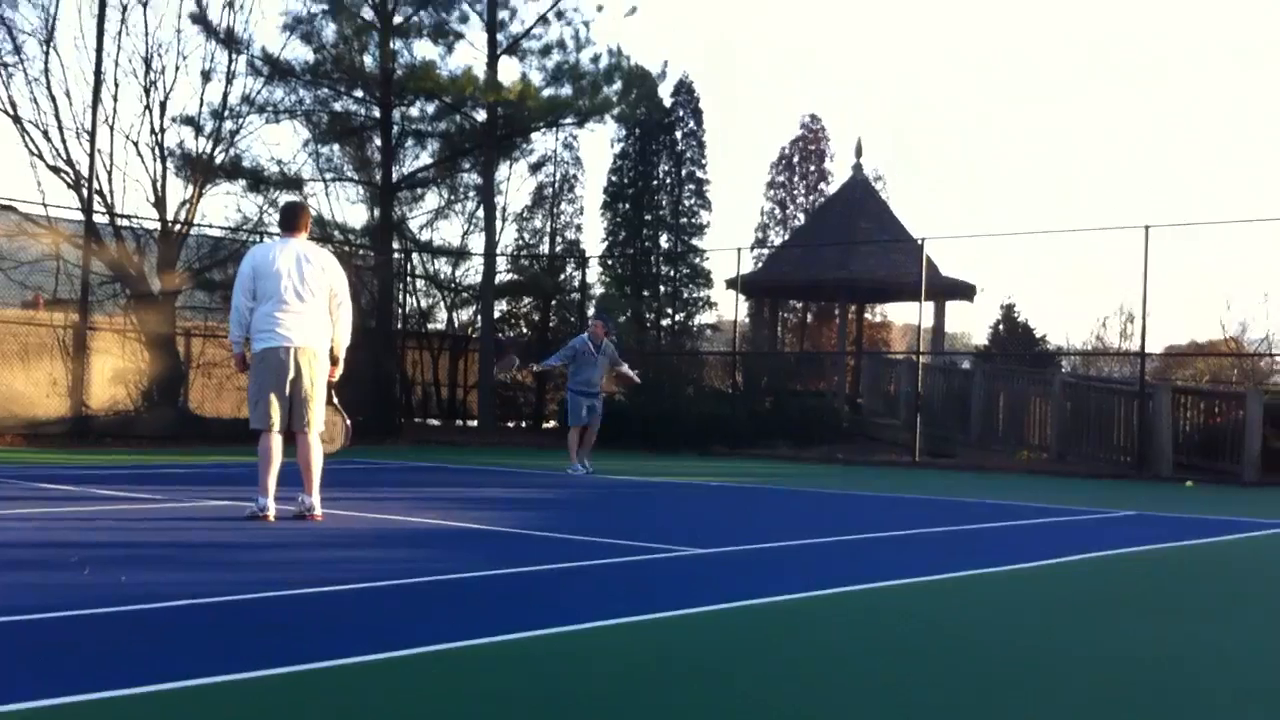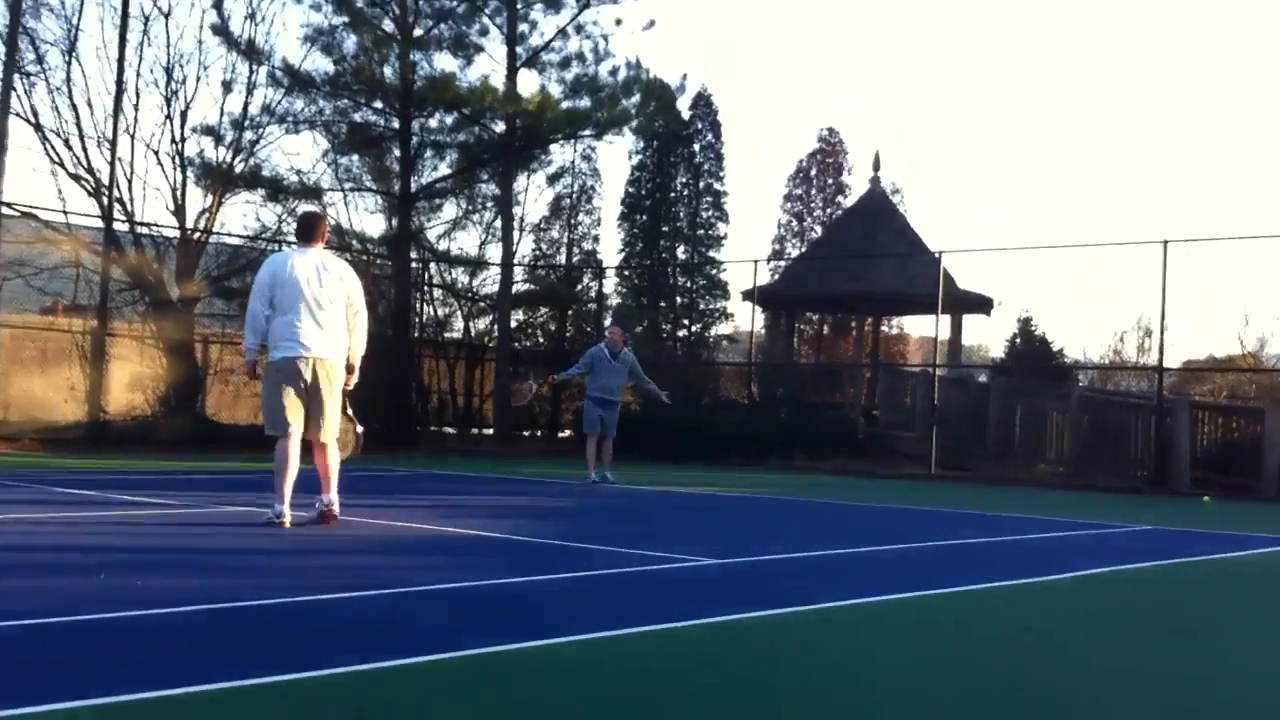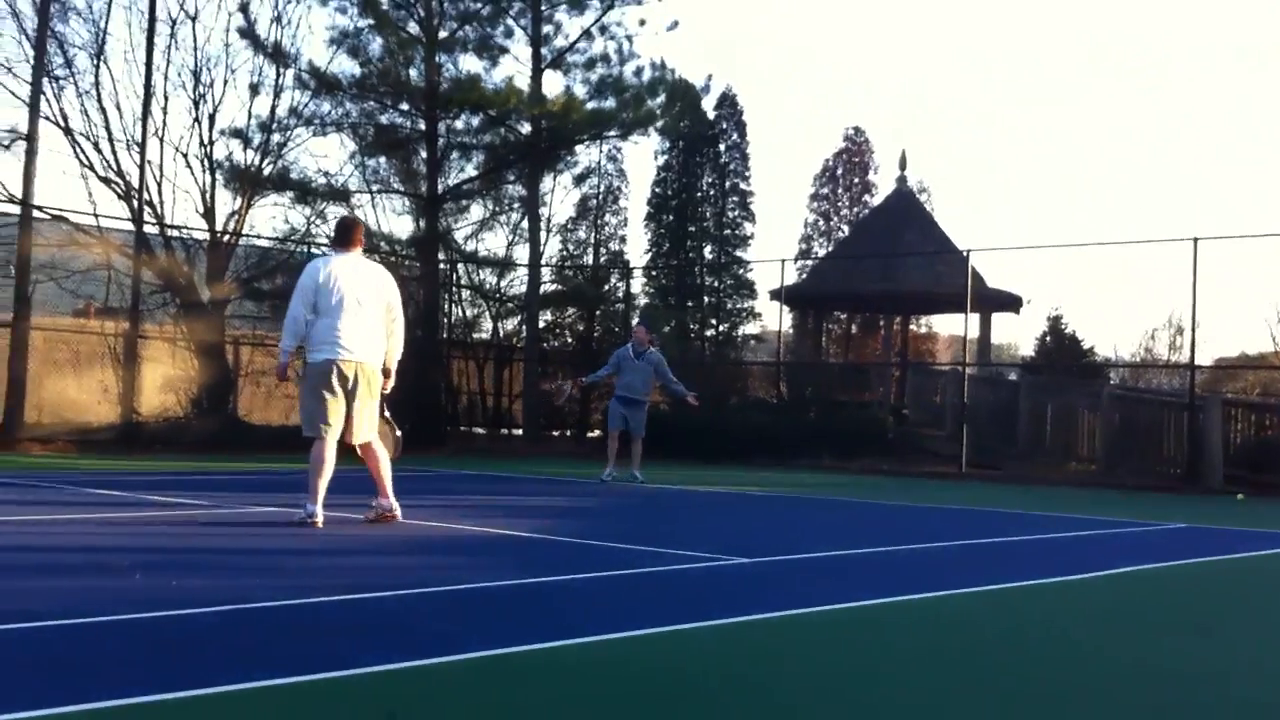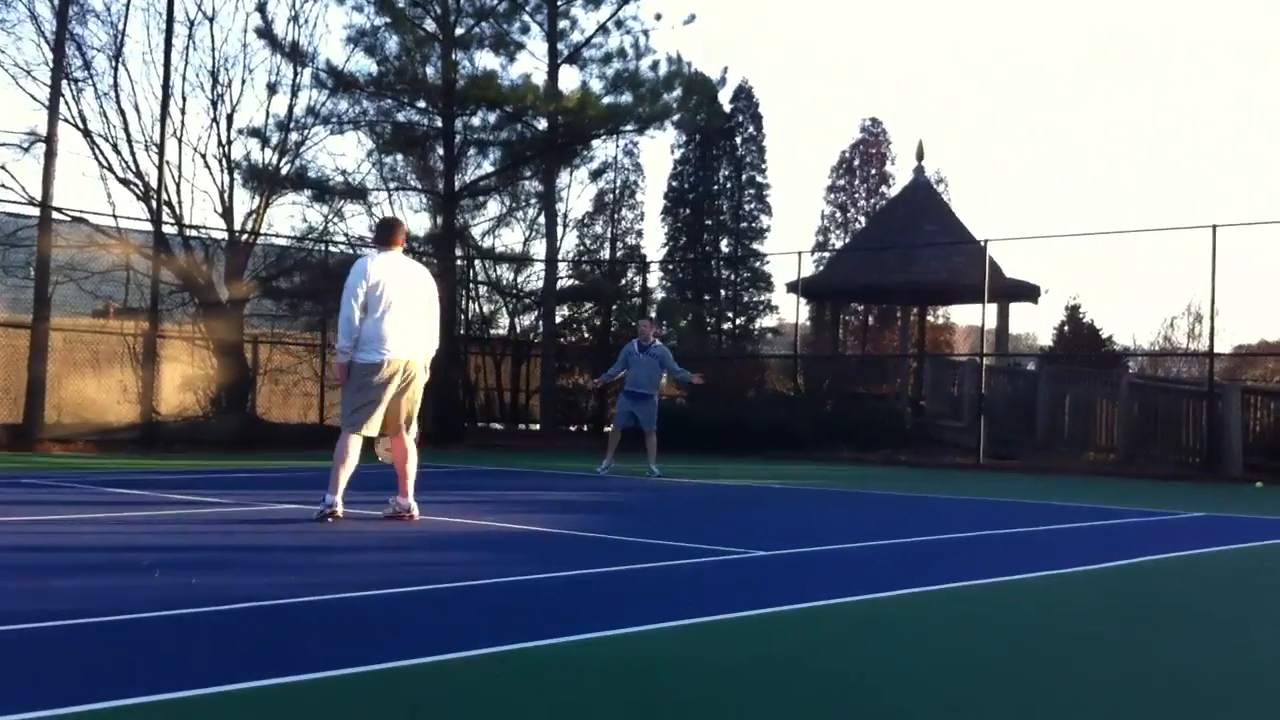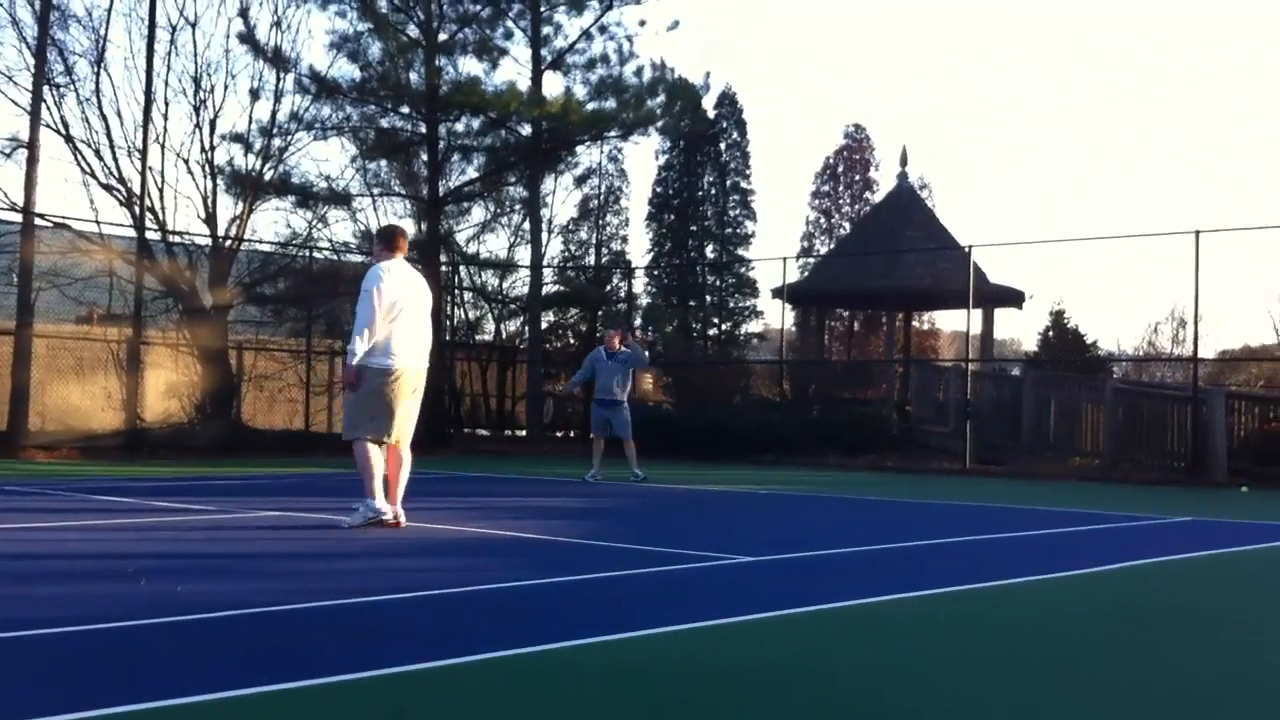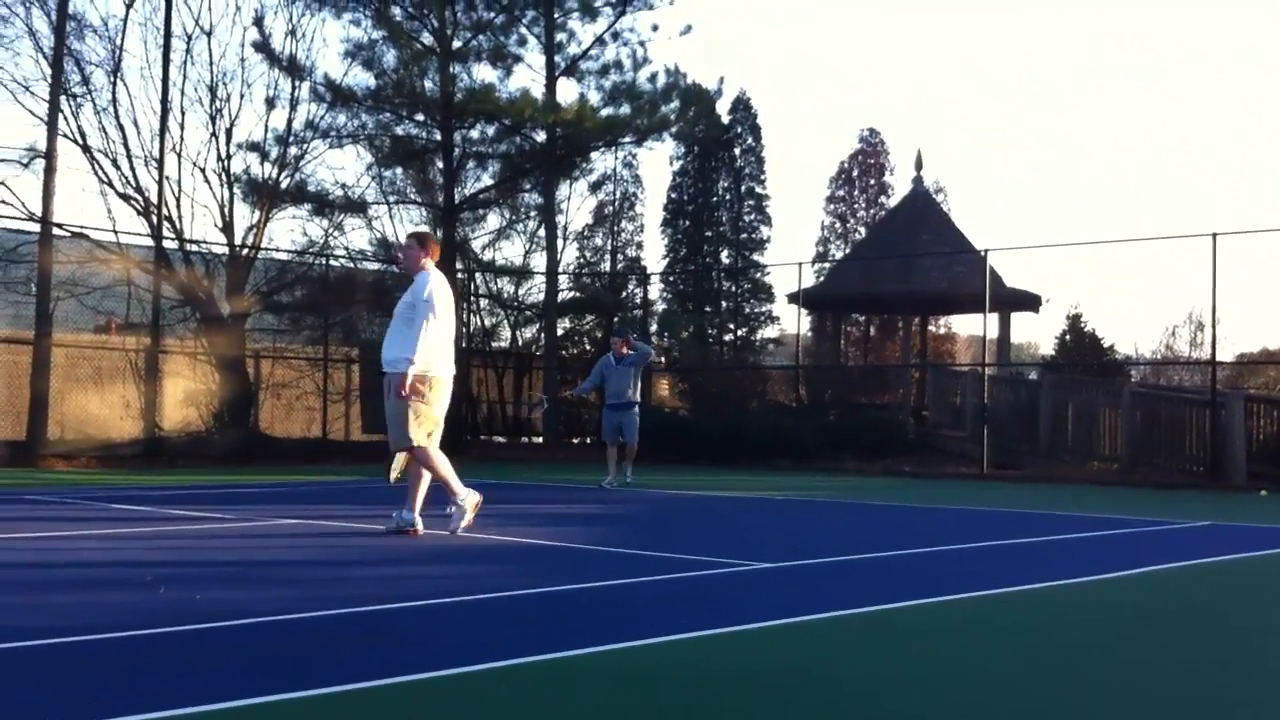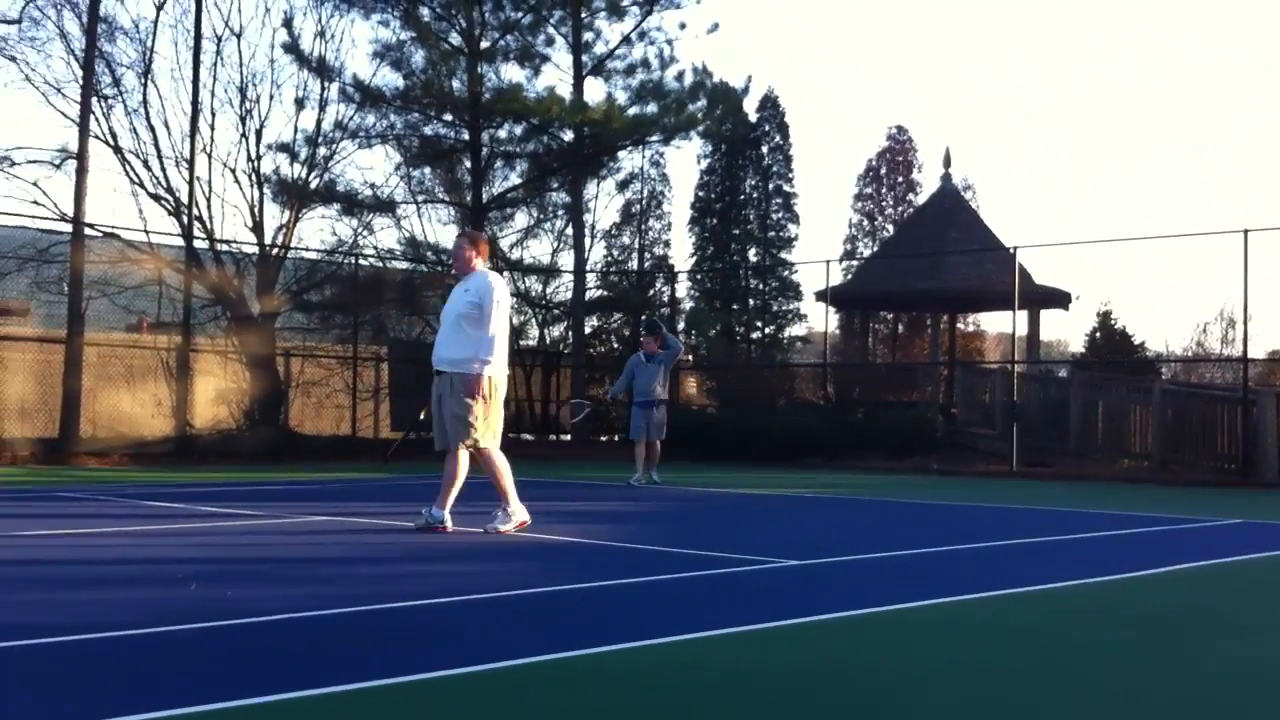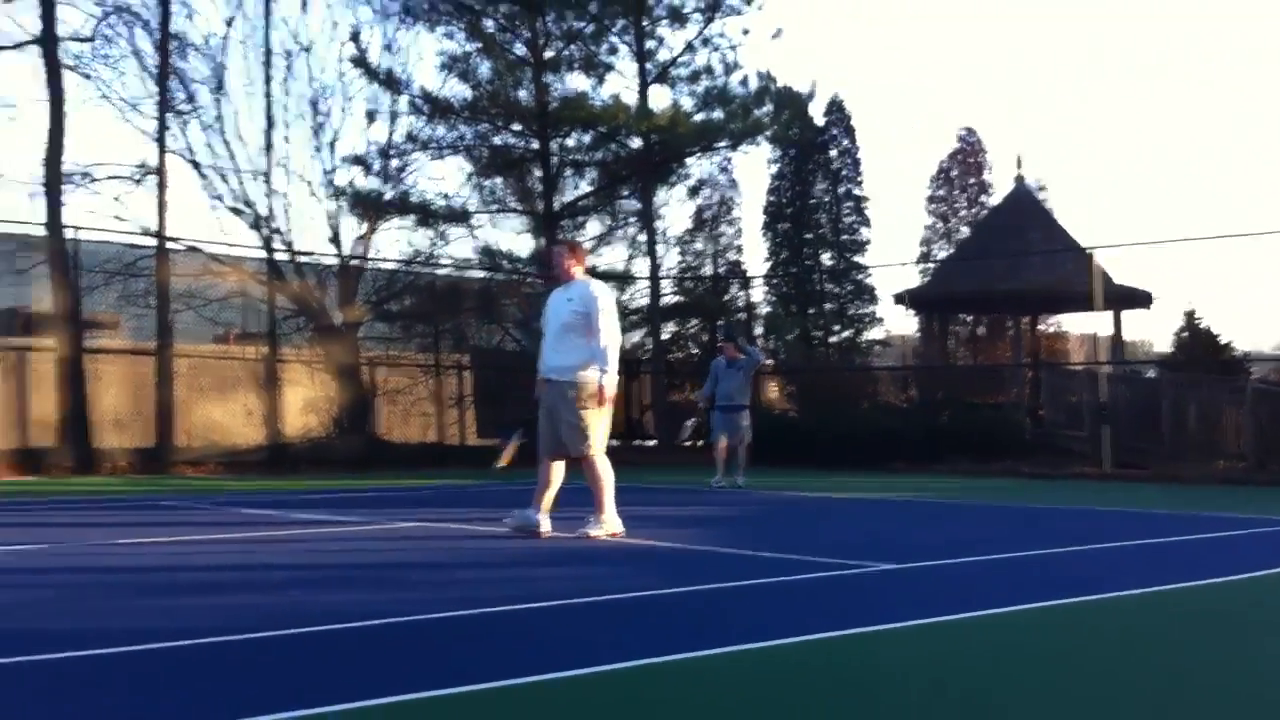
dt=0.3s
person 1, frame 1
left shoulder: (257, 255)
right shoulder: (325, 259)
left elbow: (241, 305)
right elbow: (342, 310)
left wrist: (238, 347)
right wrist: (338, 353)
left hip: (270, 350)
right hip: (312, 351)
left knee: (271, 429)
right knee: (308, 431)
left ankle: (265, 502)
right ankle: (311, 501)
person 1, frame 2
left shoulder: (275, 264)
right shoulder: (342, 269)
left elbow: (257, 313)
right elbow: (358, 320)
left wrist: (251, 353)
right wrist: (354, 362)
left hip: (287, 358)
right hip: (329, 360)
left knee: (288, 435)
right knee: (324, 436)
left ankle: (281, 508)
right ankle: (328, 499)
person 1, frame 3
left shoulder: (319, 268)
right shoulder: (382, 275)
left elbow: (298, 316)
right elbow: (395, 325)
left wrist: (285, 356)
right wrist: (390, 365)
left hip: (327, 361)
right hip: (367, 364)
left knee: (325, 436)
right knee: (366, 436)
left ankle: (314, 508)
right ankle: (387, 502)
person 1, frame 4
left shoulder: (366, 266)
right shoulder: (422, 273)
left elbow: (350, 316)
right elbow: (433, 322)
left wrist: (342, 358)
right wrist: (426, 360)
left hip: (374, 360)
right hip: (412, 363)
left knee: (354, 430)
right knee: (403, 434)
left ankle: (333, 499)
right ankle: (405, 501)
person 1, frame 5
left shoulder: (380, 272)
right shoulder: (419, 280)
left elbow: (369, 321)
right elbow: (425, 329)
left wrist: (352, 360)
left hip: (381, 366)
right hip: (414, 368)
left knee: (363, 435)
right knee: (397, 439)
left ankle: (374, 502)
right ankle: (392, 508)
person 1, frame 6
left shoulder: (427, 281)
right shoulder: (430, 283)
left elbow: (426, 329)
left wrist: (407, 368)
left hip: (418, 376)
right hip: (425, 376)
left knee: (416, 444)
right knee: (420, 445)
left ankle: (463, 496)
right ankle: (409, 515)
person 1, frame 7
left shoulder: (489, 283)
right shoulder: (460, 289)
left elbow: (496, 330)
left wrist: (483, 371)
right wrist: (439, 371)
left hip: (475, 377)
right hip: (449, 376)
left knee: (482, 445)
right knee: (454, 447)
left ankle: (513, 509)
right ankle: (440, 512)
person 1, frame 8
left shoulder: (593, 291)
right shoulder: (555, 296)
left elbow: (608, 338)
left wrist: (605, 378)
right wrist: (541, 376)
left hip: (582, 384)
right hip: (554, 383)
left knee: (590, 452)
right knee: (550, 453)
left ankle: (607, 517)
right ankle: (537, 515)
